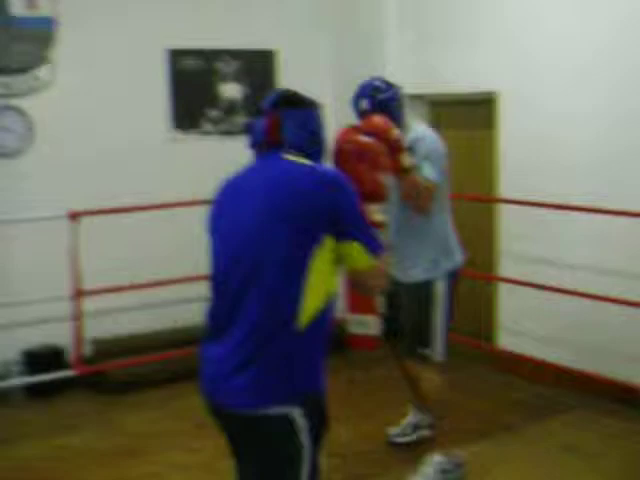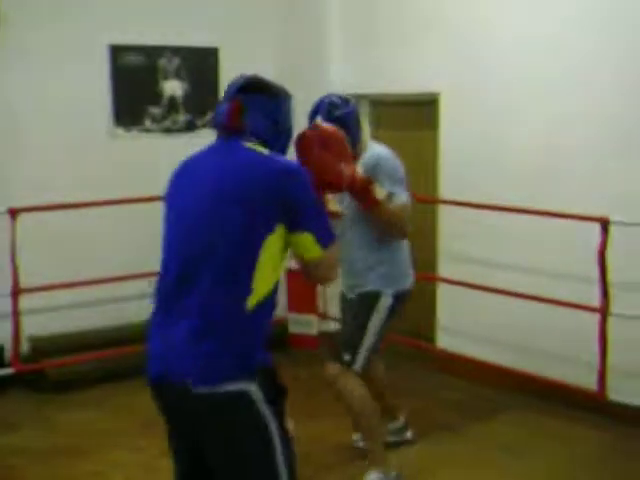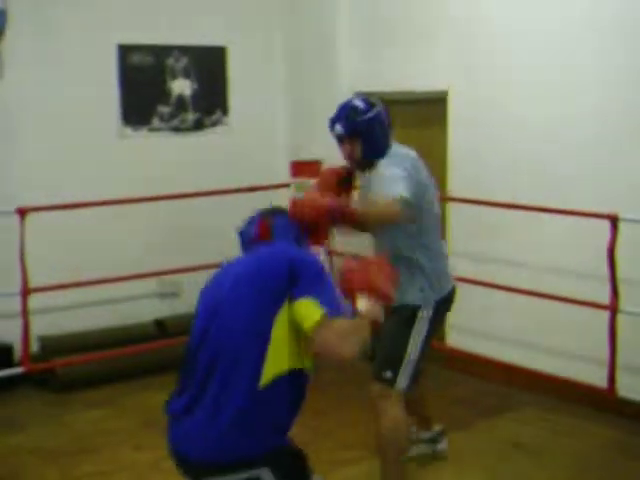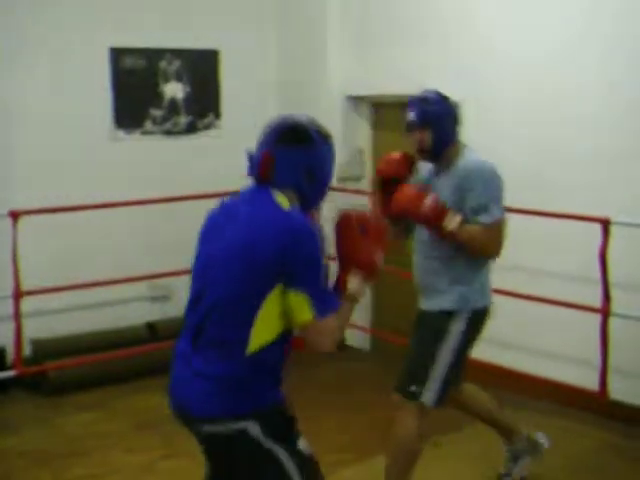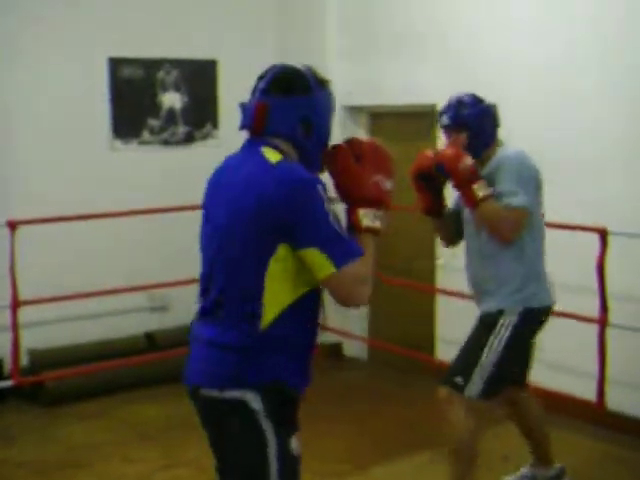
dt=0.3s
person 1, frame 1
left shoulder: (424, 141)
right shoulder: (388, 143)
left elbow: (423, 201)
right elbow: (386, 195)
left wrist: (396, 153)
left hip: (432, 268)
right hip: (403, 265)
left knee: (426, 359)
right knee: (399, 343)
right ankle: (423, 413)
person 1, frame 2
left shoulder: (380, 161)
right shoulder: (342, 163)
left elbow: (400, 227)
left wrist: (366, 189)
right wrist: (313, 168)
left hip: (382, 286)
right hip: (356, 283)
left knee: (340, 370)
right knee: (362, 361)
right ankle: (394, 423)
person 1, frame 3
left shoulder: (394, 167)
right shoulder: (392, 161)
left elbow: (390, 212)
right elbow: (376, 217)
left wrist: (340, 210)
right wrist: (334, 207)
left hip: (422, 295)
right hip: (410, 290)
left knee: (387, 393)
right knee: (403, 371)
right ankle: (426, 432)
person 1, frame 4
left shoulder: (477, 172)
right shoulder: (425, 170)
left elbow: (490, 245)
right elbow: (402, 229)
left wrist: (438, 216)
right wrist: (392, 194)
left hip: (457, 308)
right hip: (435, 302)
left knee: (409, 402)
right knee: (446, 387)
right ankle: (521, 440)
person 1, frame 5
left shoulder: (514, 164)
right shoulder: (482, 170)
left elbow: (507, 229)
right elbow: (450, 236)
left wrist: (471, 182)
right wrist: (428, 194)
left hip: (517, 305)
right hip: (509, 302)
left knee: (456, 398)
right knee: (510, 390)
person 2, frame 1
left shoulder: (230, 192)
right shoulder: (325, 184)
right elbow: (373, 280)
right wrist: (363, 208)
left hip: (222, 380)
right hip: (280, 389)
person 2, frame 2
left shoulder: (186, 172)
right shoulder: (282, 175)
right elbow: (324, 270)
right wrist: (324, 197)
left hip: (165, 364)
right hip: (229, 373)
person 2, frame 3
left shoulder: (224, 276)
right shoulder: (297, 262)
right elbow: (335, 344)
right wrist: (369, 302)
left hip: (186, 440)
right hip: (239, 445)
person 2, frame 4
left shoulder: (225, 213)
right shoulder: (297, 232)
right elbow: (322, 338)
right wrist: (355, 275)
left hip: (189, 391)
right hip: (237, 403)
person 2, frame 5
left shoulder: (228, 172)
right shoulder: (294, 184)
right elbow: (354, 290)
right wrist: (369, 209)
left hip: (216, 370)
right hip: (253, 382)
